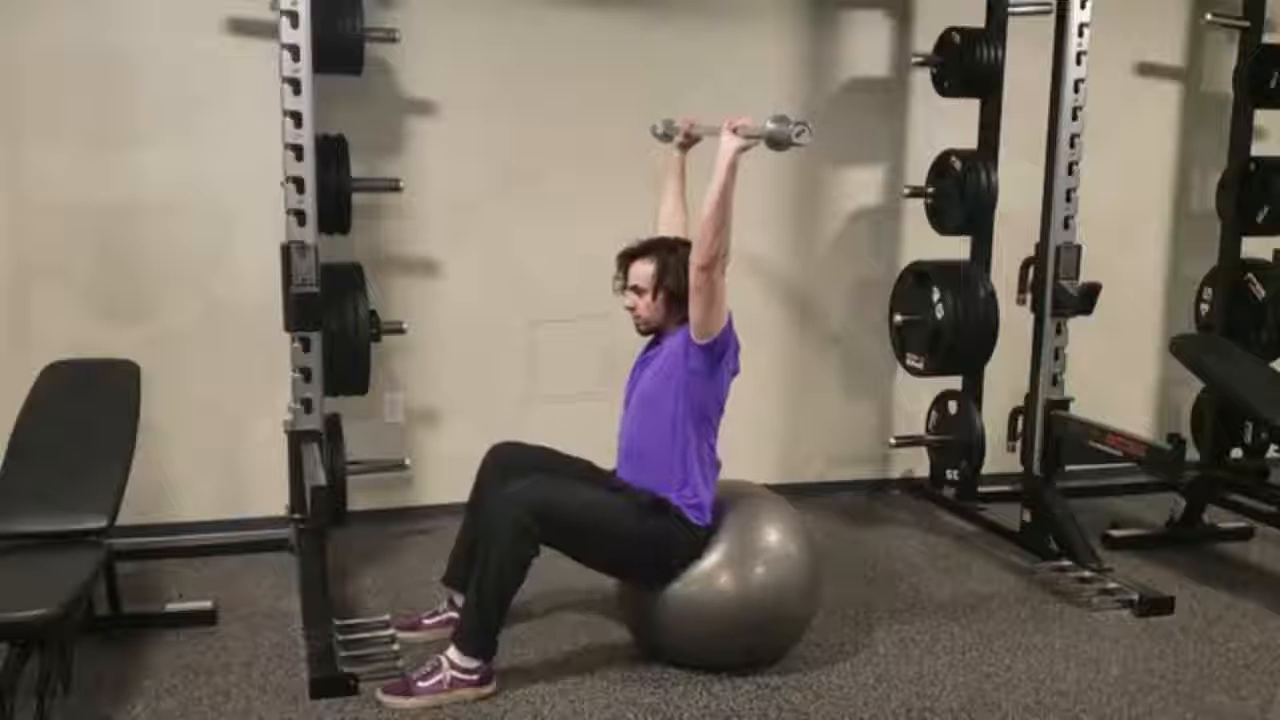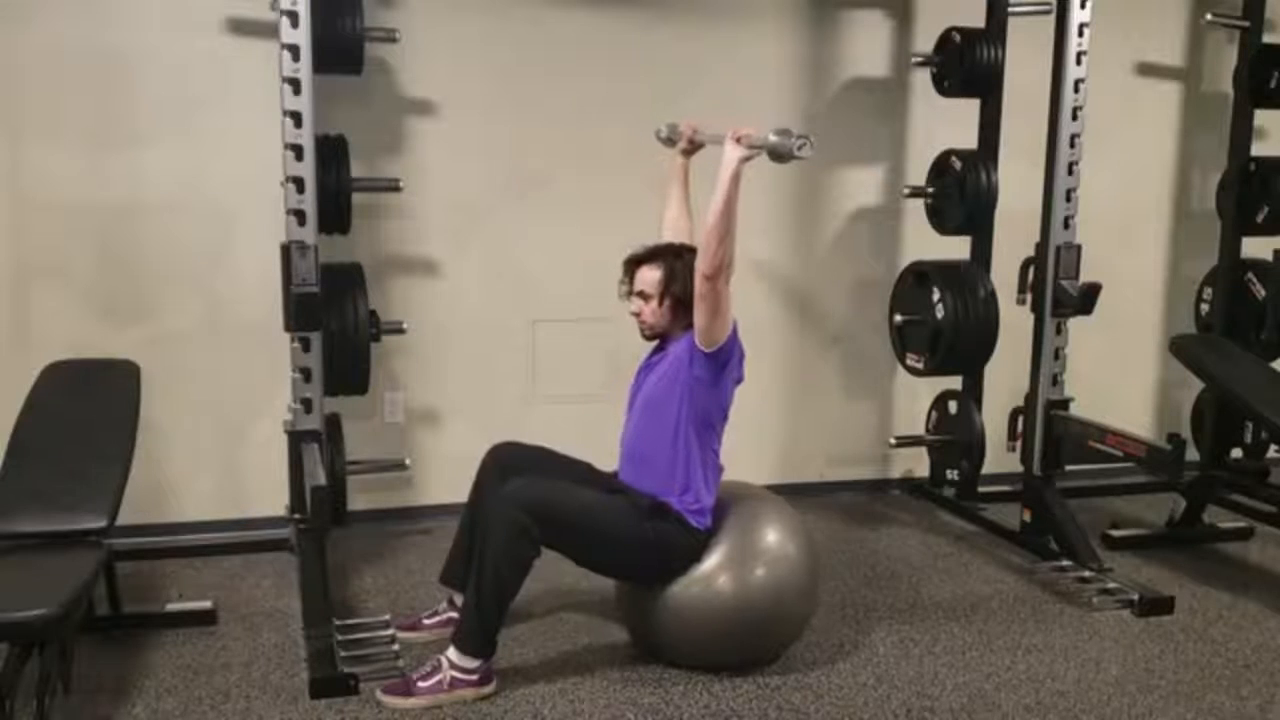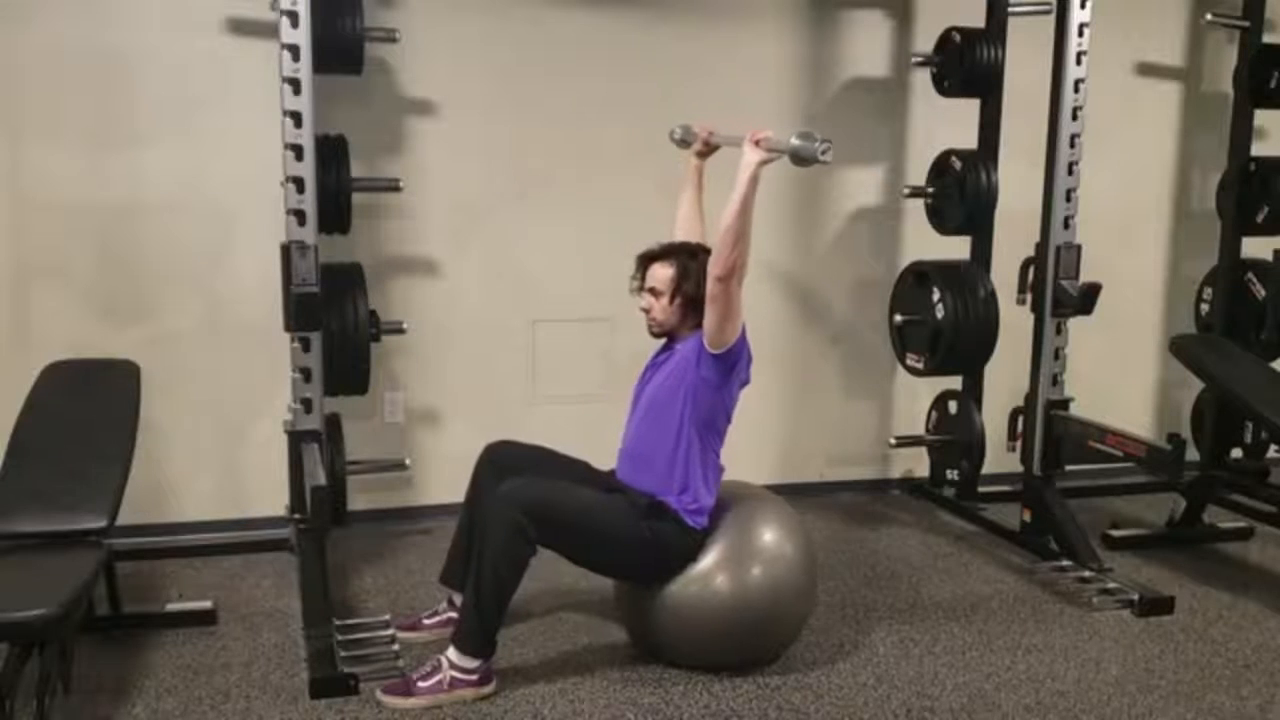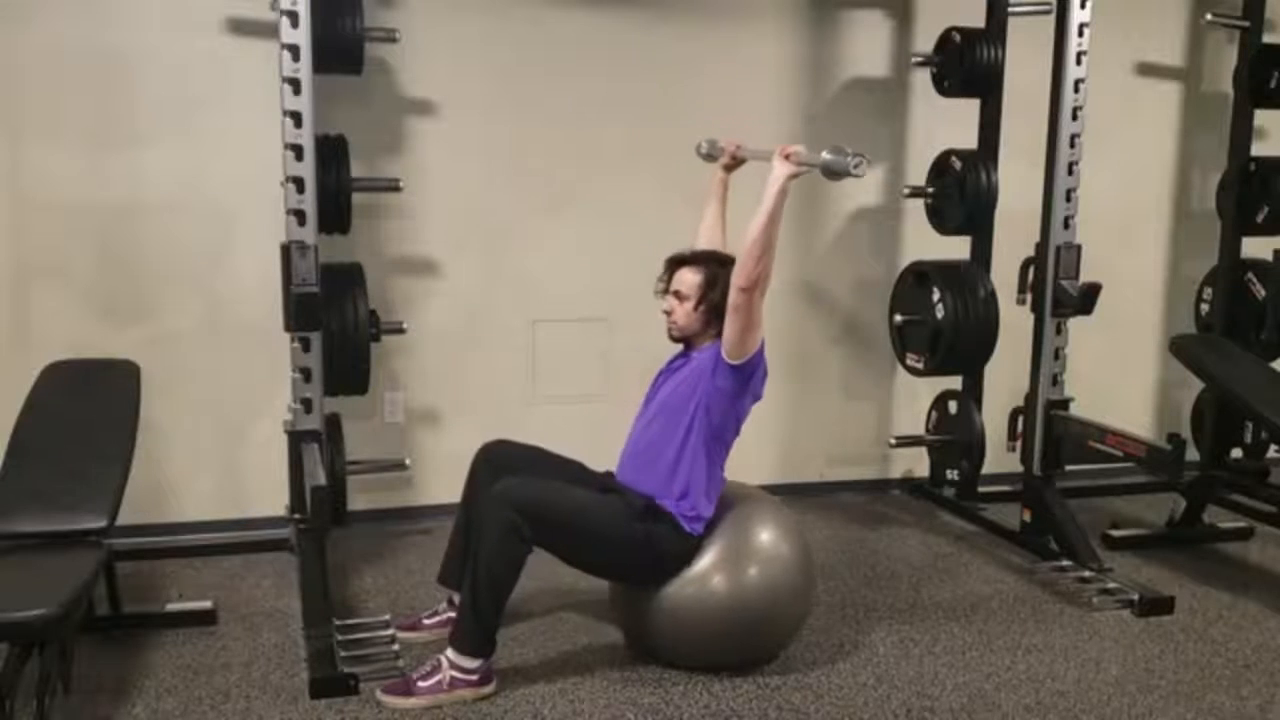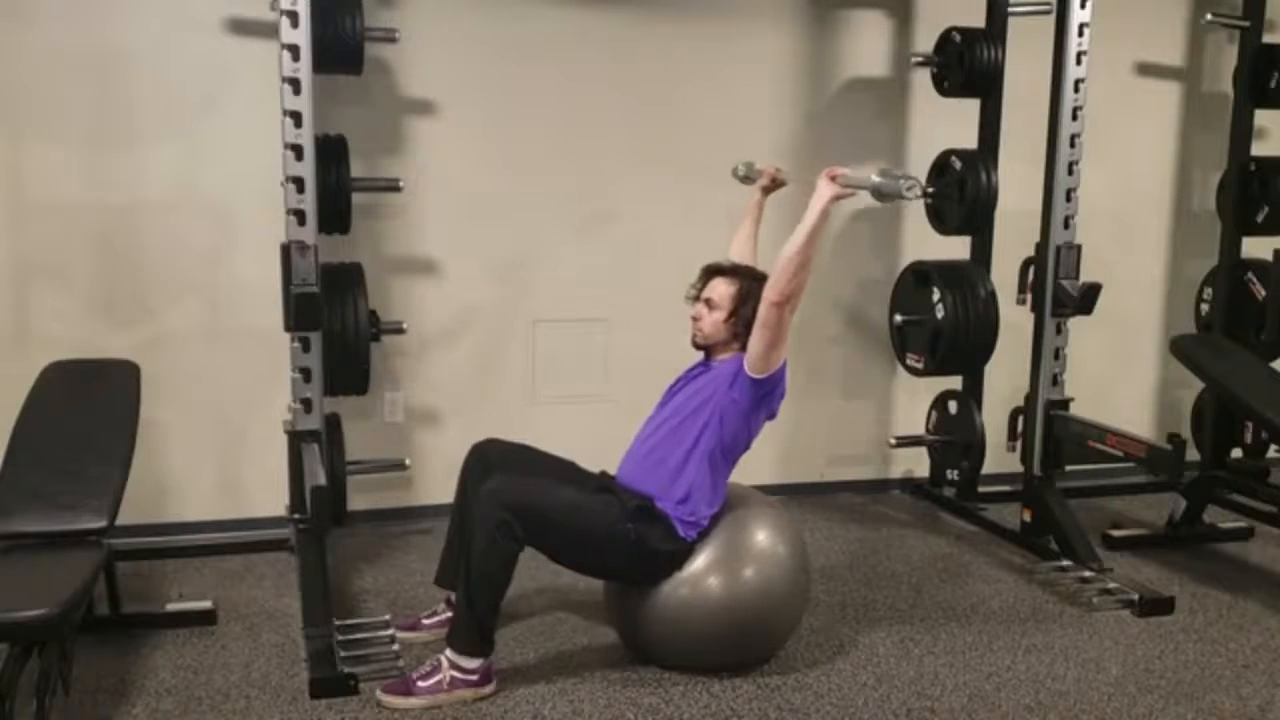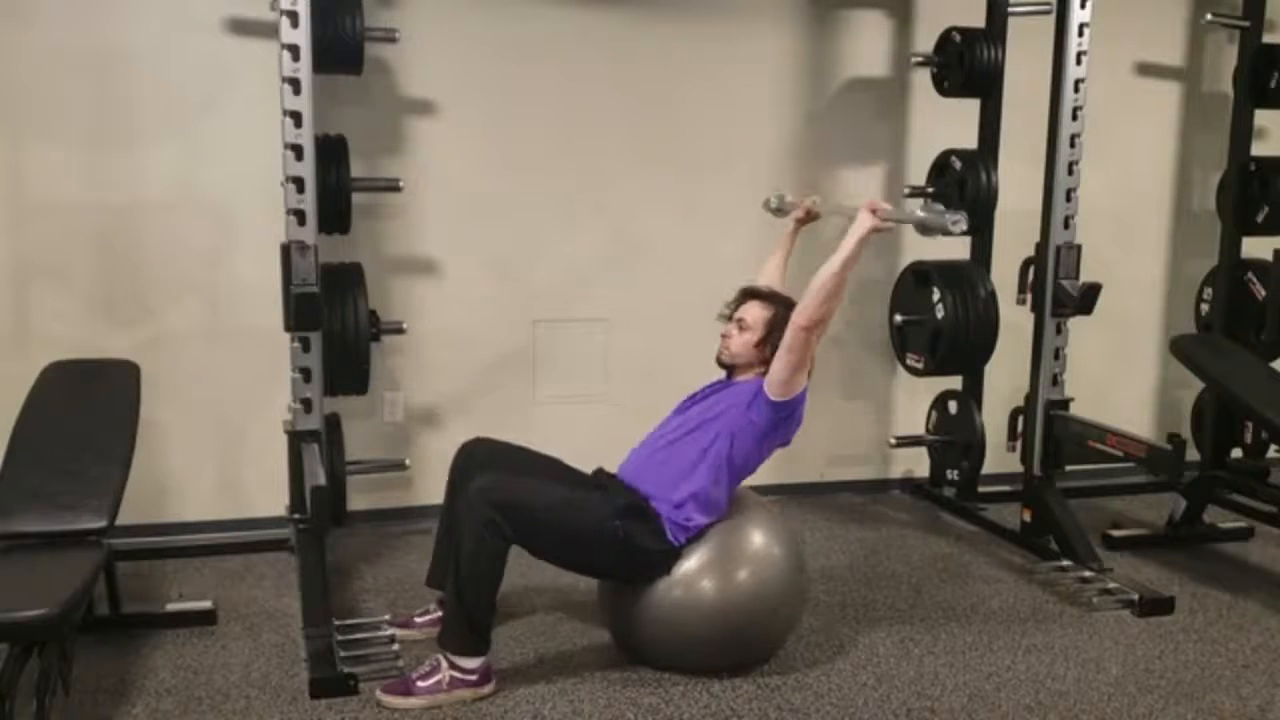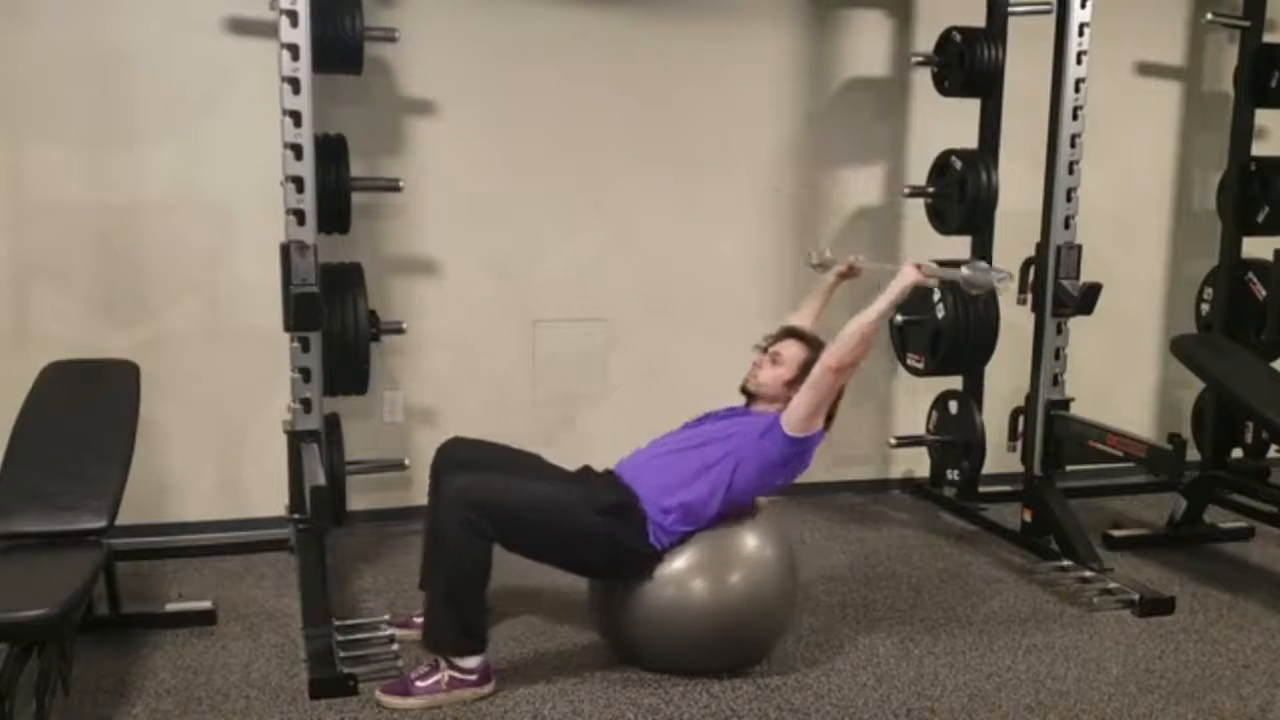
dt=0.3s
person 1, frame 1
left shoulder: (703, 347)
right shoulder: (665, 339)
left elbow: (706, 260)
right elbow: (672, 236)
left wrist: (727, 158)
right wrist: (677, 154)
left hip: (667, 527)
right hip: (633, 497)
left knee: (522, 503)
right knee: (506, 461)
left ankle: (468, 665)
right ankle: (460, 602)
person 1, frame 2
left shoulder: (707, 353)
right shoulder: (670, 344)
left elbow: (710, 269)
right elbow: (674, 244)
left wrist: (730, 168)
right wrist: (681, 161)
left hip: (666, 531)
right hip: (632, 498)
left knee: (520, 502)
right knee: (506, 462)
left ankle: (467, 665)
right ankle: (460, 603)
person 1, frame 3
left shoulder: (715, 356)
right shoulder: (678, 344)
left elbow: (723, 270)
right elbow: (686, 245)
left wrist: (749, 171)
right wrist: (696, 163)
left hip: (663, 530)
right hip: (628, 496)
left knee: (516, 501)
right knee: (501, 461)
left ankle: (467, 665)
right ankle: (461, 602)
person 1, frame 4
left shoulder: (731, 364)
right shoulder: (694, 351)
left elbow: (746, 280)
right elbow: (707, 255)
left wrist: (777, 185)
right wrist: (721, 176)
left hip: (658, 533)
right hip: (624, 499)
left knee: (509, 499)
right knee: (497, 459)
left ankle: (468, 664)
right ankle: (460, 603)
person 1, frame 5
left shoulder: (751, 379)
right shoulder: (713, 365)
left elbow: (777, 296)
right elbow: (737, 275)
left wrist: (819, 204)
right wrist: (758, 198)
left hip: (652, 535)
right hip: (618, 498)
left knee: (501, 500)
right knee: (489, 458)
left ankle: (467, 666)
right ankle: (458, 602)
person 1, frame 6
left shoulder: (770, 403)
right shoulder: (732, 385)
left elbow: (806, 321)
right elbow: (763, 298)
left wrist: (856, 235)
right wrist: (791, 228)
left hip: (642, 534)
right hip: (613, 497)
left knee: (486, 498)
right knee: (478, 457)
left ankle: (466, 665)
right ankle: (452, 604)
person 1, frame 7
left shoulder: (784, 442)
right shoulder: (744, 419)
left elbow: (835, 364)
right elbow: (789, 340)
left wrist: (898, 288)
right wrist: (829, 283)
left hip: (623, 528)
right hip: (601, 492)
left knee: (463, 497)
right knee: (456, 457)
left ankle: (463, 664)
right ankle: (447, 603)
